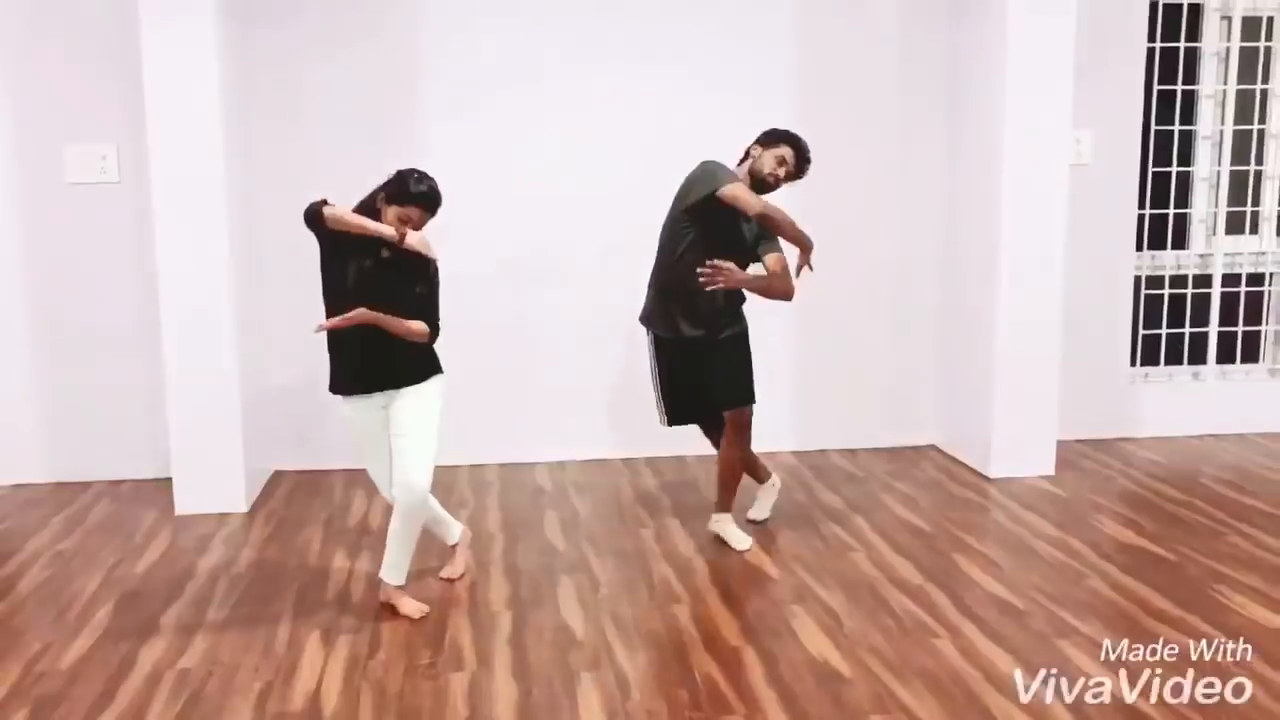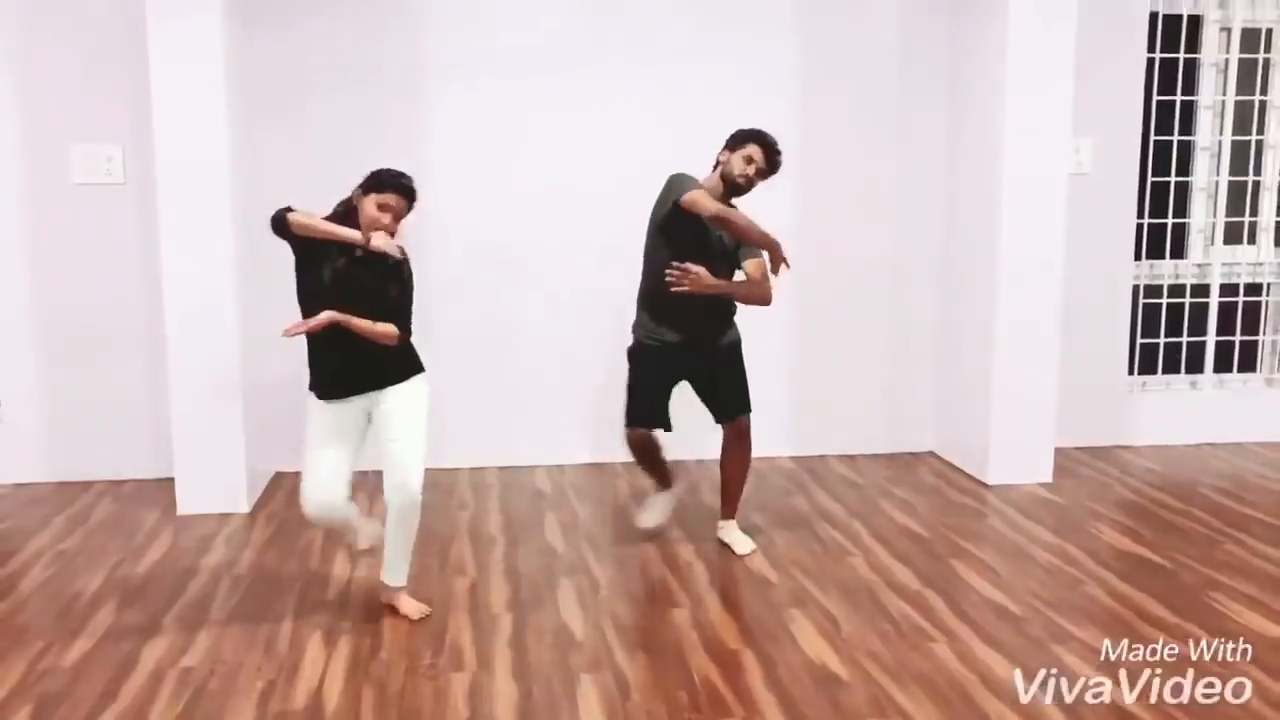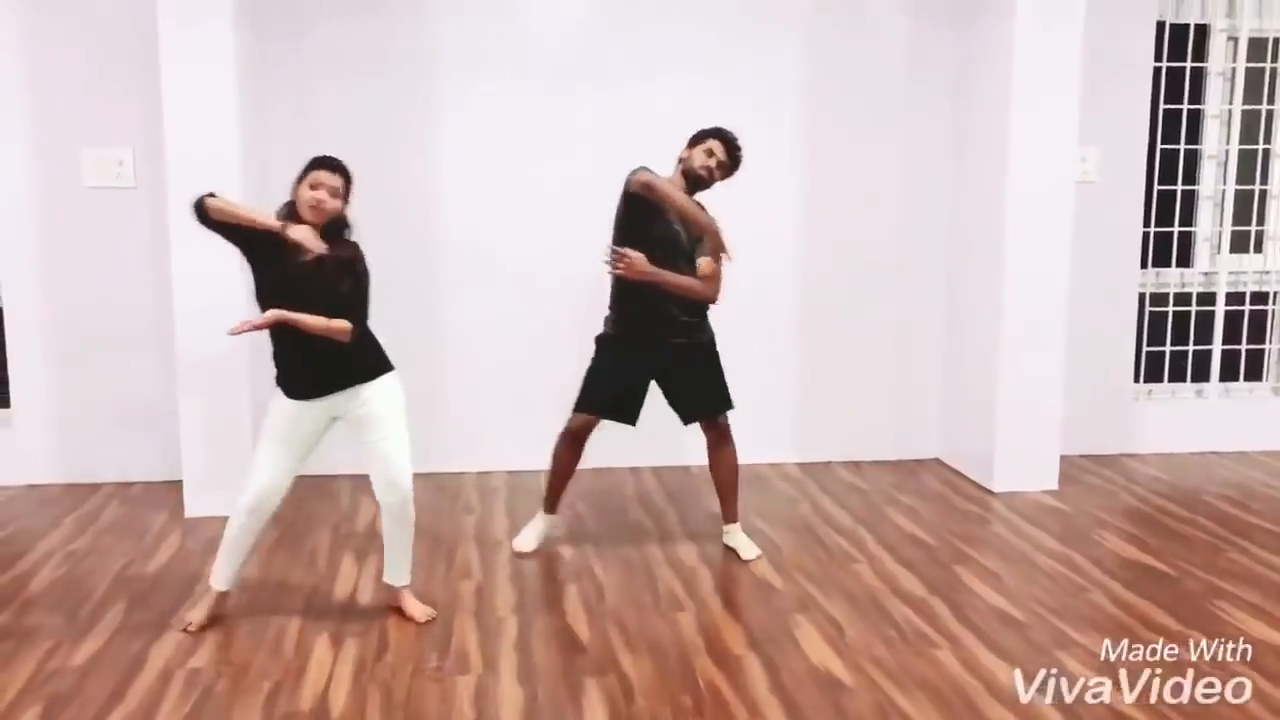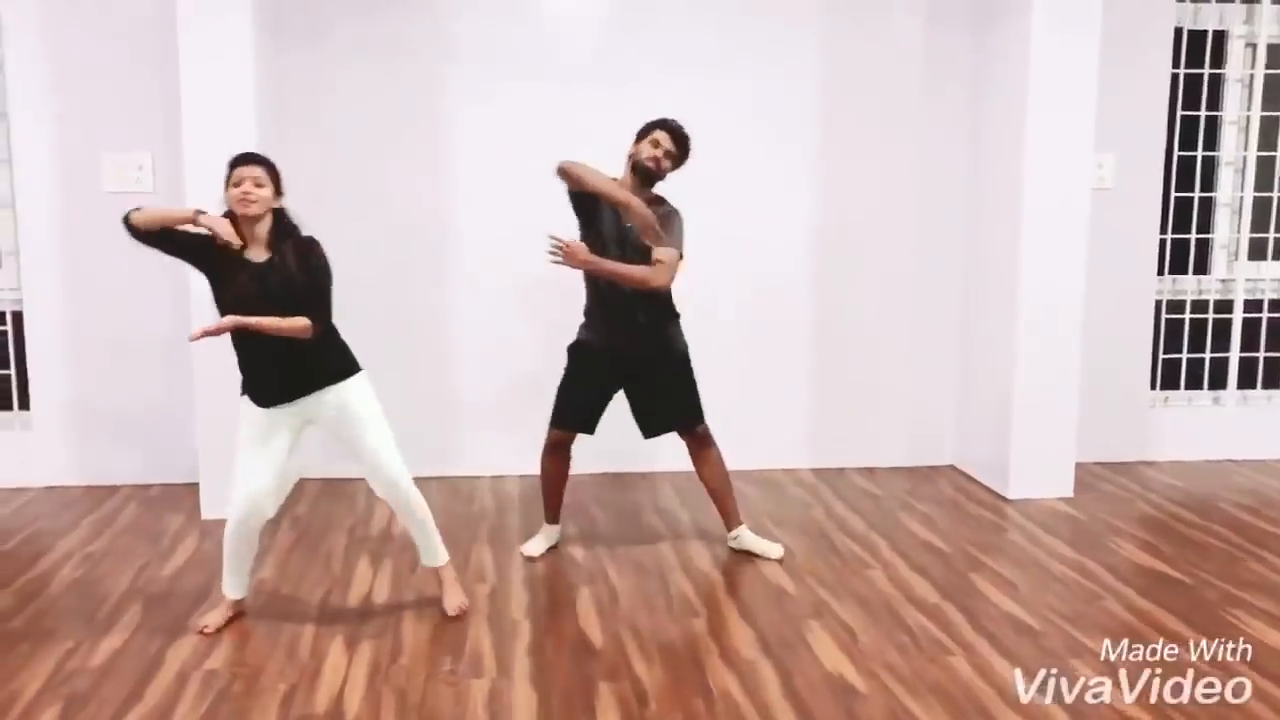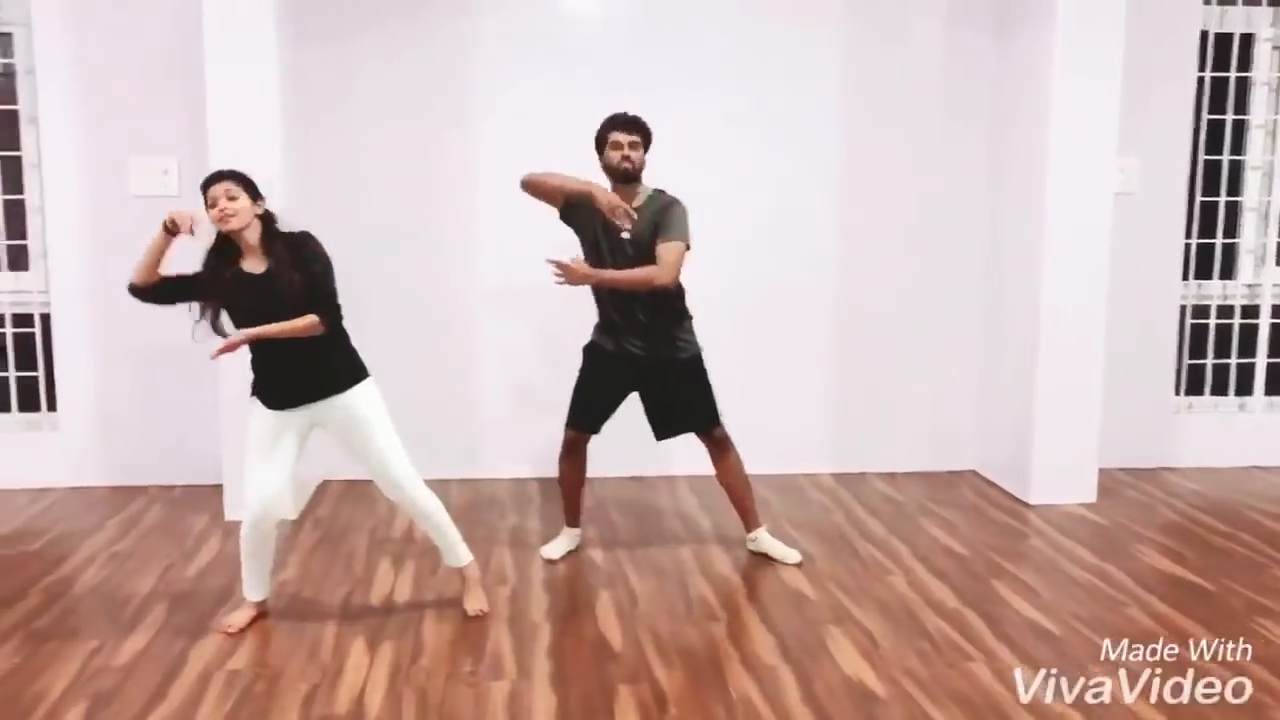
dt=0.2s
person 1, frame 1
left shoulder: (420, 260)
right shoulder: (342, 237)
left elbow: (427, 331)
right elbow: (315, 212)
left wrist: (370, 317)
right wrist: (393, 235)
left hip: (415, 383)
right hip: (359, 387)
left knee: (412, 485)
right knee: (393, 490)
left ankle: (391, 584)
right ankle: (456, 534)
person 1, frame 2
left shoulder: (394, 262)
right shoulder: (314, 244)
left elbow: (397, 334)
right elbow: (281, 220)
left wrist: (338, 318)
right wrist: (359, 238)
left hip: (398, 383)
right hip: (334, 391)
left knee: (406, 487)
right knee: (320, 503)
left ankle: (394, 585)
right ankle: (366, 531)
person 1, frame 3
left shoulder: (347, 256)
right shoulder: (264, 242)
left elbow: (351, 329)
right elbow: (206, 208)
left wrist: (283, 315)
right wrist: (283, 228)
left hip: (367, 383)
right hip: (300, 392)
left knee: (397, 487)
right knee: (258, 494)
left ankle: (400, 587)
right ankle: (217, 590)
person 1, frame 4
left shoulder: (305, 251)
right shoulder: (213, 253)
left elbow: (313, 325)
right elbow: (135, 223)
left wrist: (240, 321)
right wrist: (199, 218)
left hip: (336, 385)
right hip: (268, 398)
left knee: (395, 481)
right knee: (248, 505)
left ankle: (443, 572)
right ankle: (232, 598)
person 1, frame 5
left shoulder: (300, 248)
right shoulder: (219, 273)
left elbow: (326, 319)
right elbow: (143, 288)
left wrist: (254, 332)
right wrist: (168, 234)
left hip: (341, 389)
right hip: (276, 402)
left knee: (403, 484)
right knee: (261, 508)
left ankle: (468, 570)
right ankle: (254, 599)
person 2, frame 1
left shoulder: (759, 225)
right shoulder: (709, 173)
left elbow: (784, 288)
right elbow: (760, 208)
left wrist: (743, 280)
right wrist: (805, 245)
left hip: (724, 327)
right hip: (672, 326)
left knee: (737, 416)
right knee: (710, 424)
left ankle: (722, 515)
right ankle: (765, 480)
person 2, frame 2
left shoulder: (739, 228)
right shoulder: (680, 186)
left elbow: (762, 293)
right elbow: (715, 213)
left wrist: (714, 286)
right wrist: (774, 246)
left hip: (715, 338)
right hip: (657, 336)
left knee: (738, 426)
right knee: (638, 433)
left ankle: (728, 522)
right ankle: (665, 487)
person 2, frame 3
left shoulder: (700, 221)
right shoulder: (642, 186)
left elbow: (709, 290)
right elbow: (651, 184)
left wrist: (651, 272)
right wrist: (713, 232)
left hip: (687, 337)
right hip: (626, 333)
left knee: (718, 426)
right knee: (577, 425)
left ankle: (732, 528)
right ankle: (547, 516)
person 2, frame 4
left shoulder: (668, 215)
right shoulder: (594, 195)
left elbow: (659, 279)
right elbow: (567, 169)
left wrist: (591, 262)
right wrist: (631, 205)
left hip: (658, 343)
right hip: (599, 341)
left knee: (697, 435)
right knee: (558, 436)
left ankle: (738, 531)
right ankle: (551, 528)
person 2, frame 5
left shoulder: (667, 208)
right shoulder: (586, 205)
left elbow: (664, 275)
right elbow: (530, 182)
left wrist: (592, 276)
right wrist: (594, 190)
left hip: (669, 347)
right hip: (611, 345)
left knee: (715, 436)
right knee: (574, 438)
left ankle: (757, 534)
right ankle: (571, 531)
